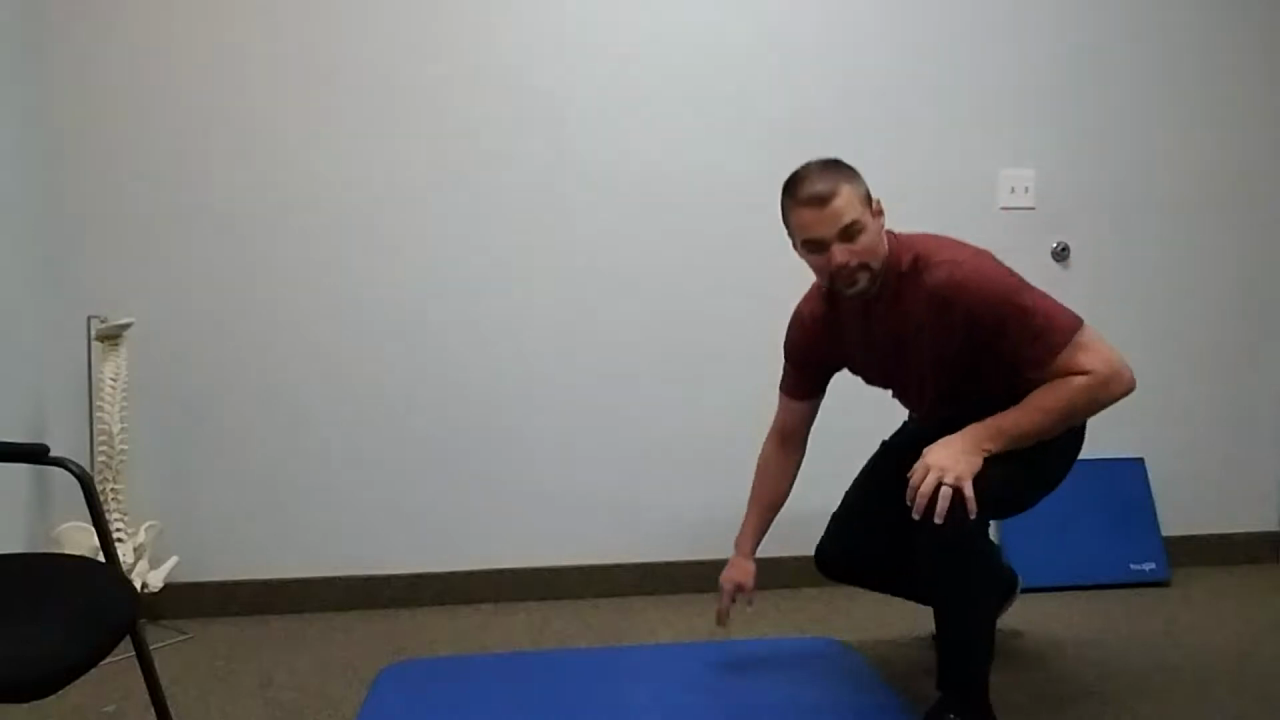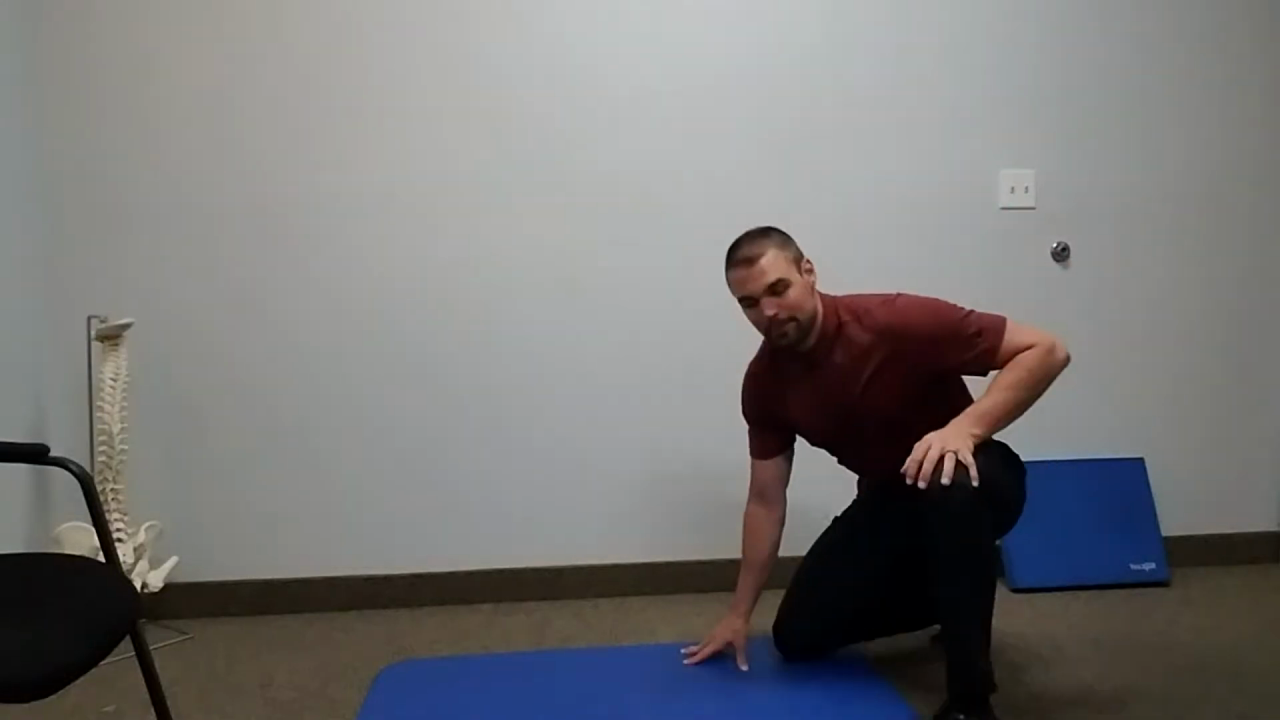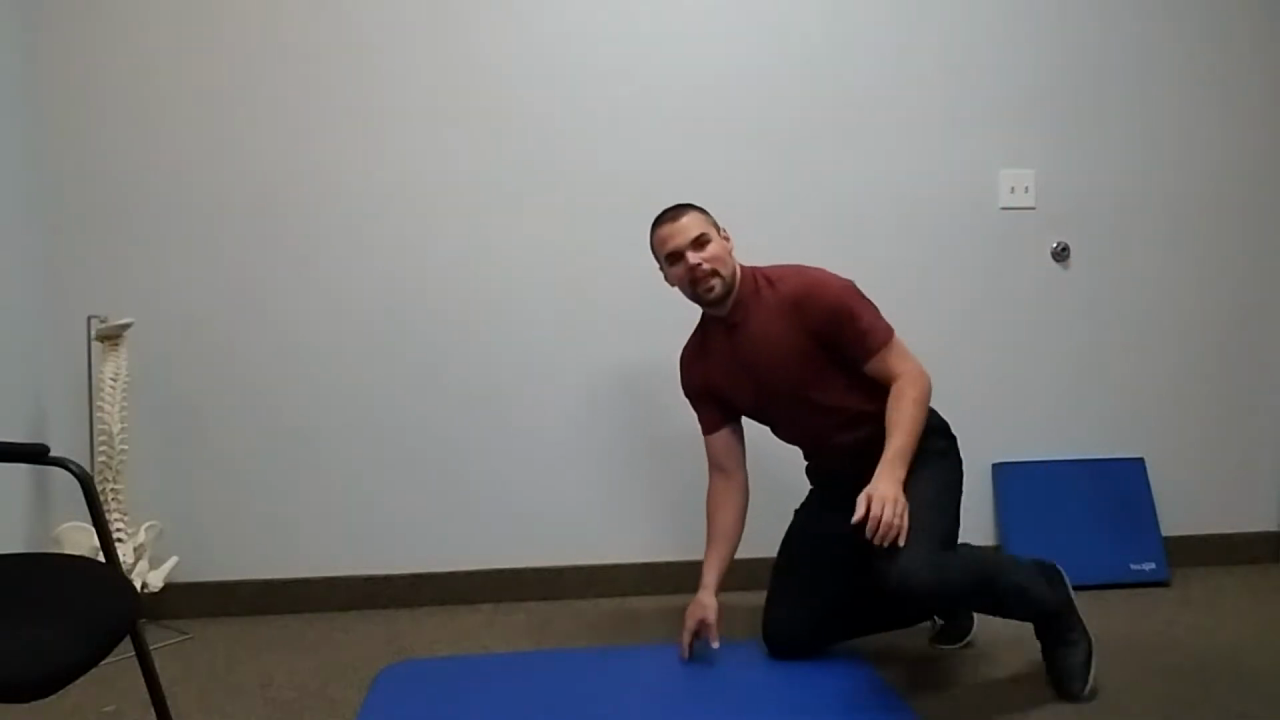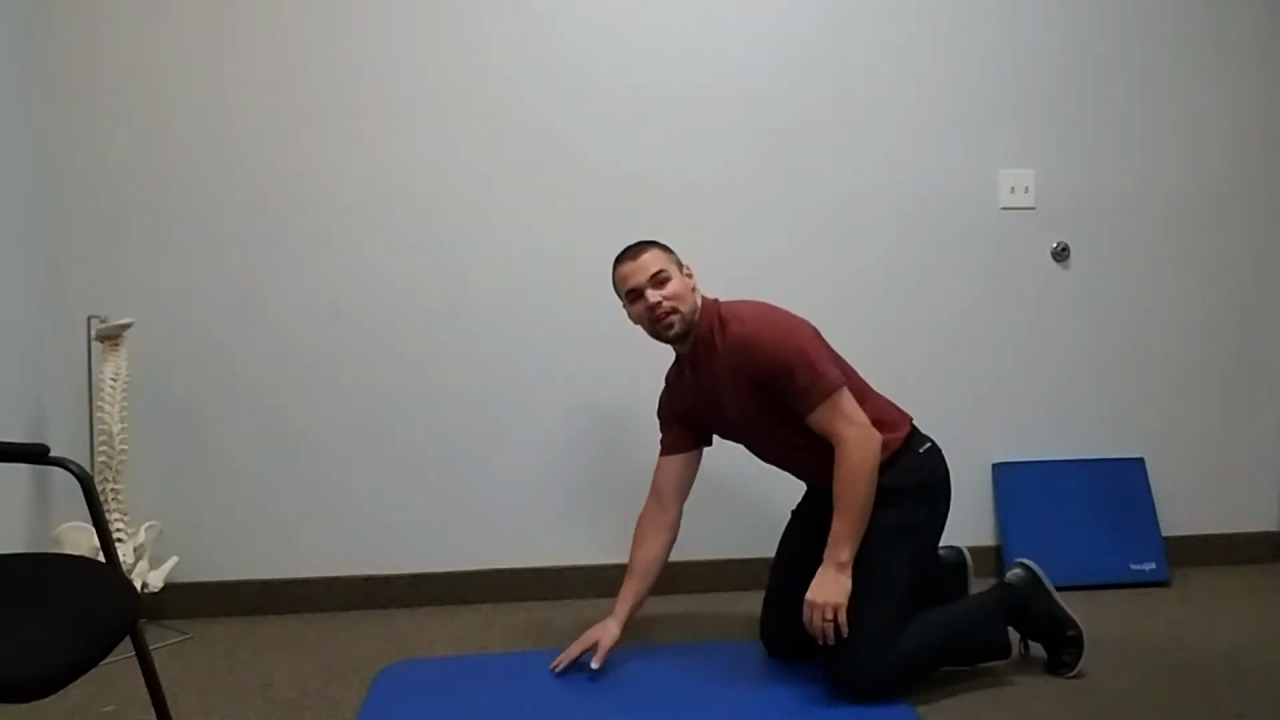
dt=0.4s
person 1, frame 1
left shoulder: (962, 281)
right shoulder: (814, 322)
left elbow: (1107, 374)
right elbow: (787, 438)
left wrist: (976, 440)
right wrist: (745, 551)
left hip: (1024, 430)
right hip: (937, 428)
left knee: (942, 506)
right knee: (844, 553)
right ankle: (983, 585)
person 1, frame 2
left shoulder: (898, 322)
right shoulder: (764, 384)
left elbow: (1045, 350)
right elbow: (766, 499)
left wrist: (964, 428)
right wrist: (739, 614)
left hip: (965, 476)
right hip: (888, 497)
left knee: (950, 487)
right knee: (801, 633)
right ankle: (952, 594)
person 1, frame 3
left shoulder: (807, 292)
right shoulder: (699, 364)
left elbow: (909, 377)
right elbow: (727, 476)
left wrist: (889, 474)
right wrist: (708, 590)
left hip: (909, 454)
right hip: (835, 476)
left knee: (913, 573)
right knee: (788, 635)
left ankle: (1046, 596)
right ankle: (945, 584)
person 1, frame 4
left shoulder: (761, 335)
right shoulder: (681, 391)
left elbow: (859, 441)
right elbow: (663, 506)
left wrist: (838, 568)
right wrist: (616, 618)
left hip: (902, 479)
right hip: (835, 482)
left knee: (861, 670)
right knee: (783, 638)
left ankle: (1014, 601)
right ankle: (935, 576)
